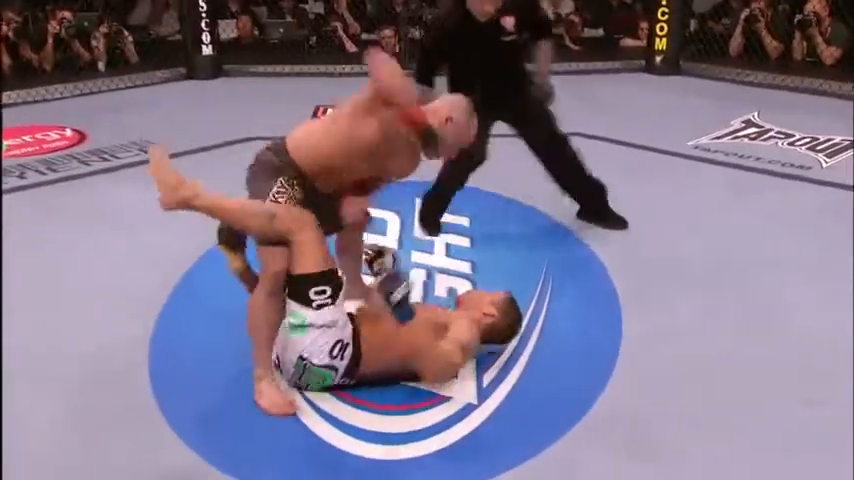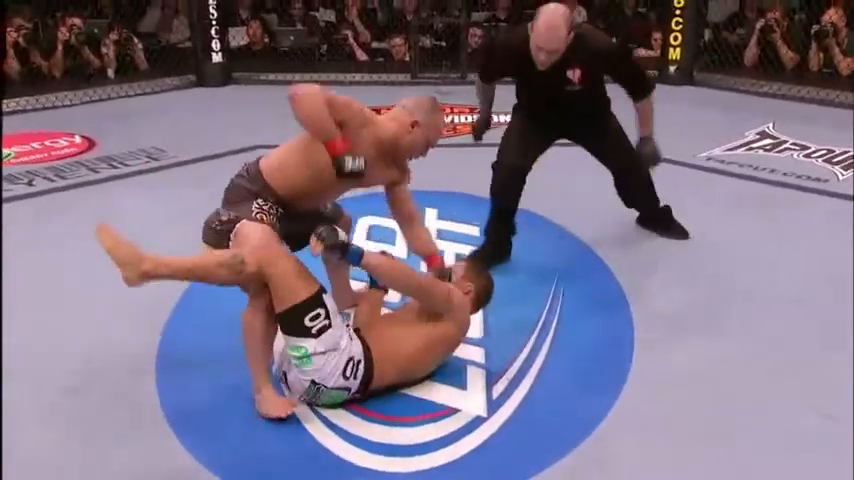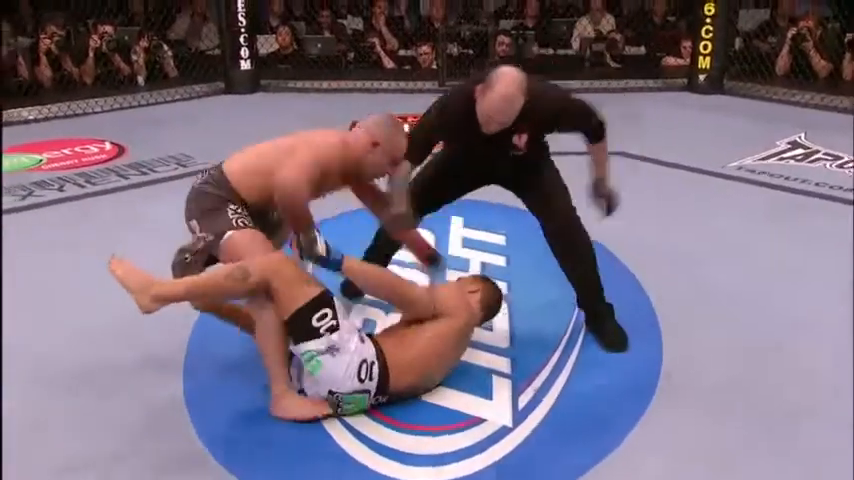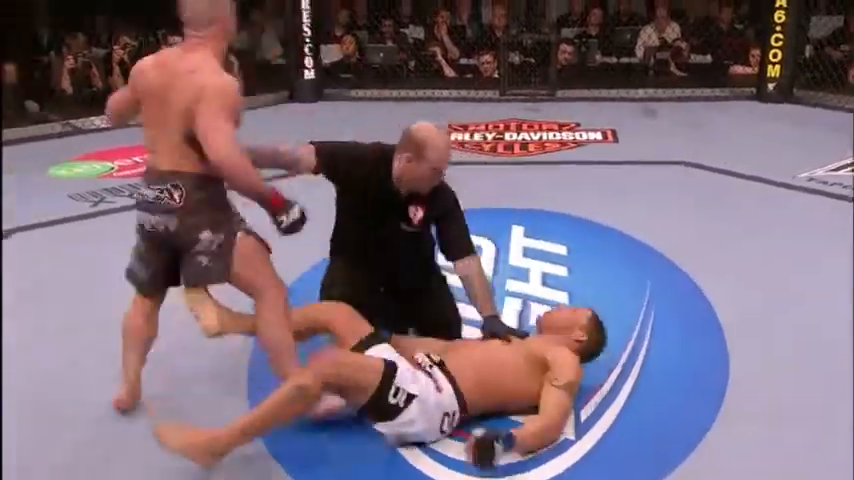
dt=0.5s
person 1, frame 1
left shoulder: (464, 334)
right shoulder: (447, 323)
left elbow: (435, 369)
left hip: (321, 356)
right hip: (307, 355)
left knee: (301, 222)
left ankle: (187, 194)
person 1, frame 2
left shoulder: (454, 312)
right shoulder: (430, 320)
left elbow: (415, 282)
right elbow: (360, 318)
left wrist: (353, 253)
right wrist: (356, 269)
left hip: (333, 369)
right hip: (326, 365)
left knee: (266, 252)
left ankle: (147, 265)
person 1, frame 3
left shoulder: (461, 305)
right shoulder: (443, 332)
left elbow: (395, 289)
left wrist: (332, 259)
left hip: (354, 370)
right hip: (346, 383)
left knee: (276, 265)
right knee: (273, 296)
left ankle: (160, 292)
person 1, frame 4
left shoulder: (563, 362)
right shoulder: (519, 346)
left elbow: (548, 427)
right elbow: (444, 347)
left wrist: (501, 441)
right wrist: (386, 336)
left hip: (431, 403)
right hip: (419, 371)
left knee: (326, 366)
right knee: (332, 310)
left ankle: (217, 442)
person 2, frame 1
left shoulder: (411, 159)
right shoulder: (393, 106)
left elbow: (362, 185)
right elbow: (378, 61)
left wrist: (356, 205)
right wrist: (423, 122)
right hip: (281, 171)
left knee: (353, 220)
right knee: (276, 272)
right ankle: (263, 377)
person 2, frame 2
left shoulder: (392, 160)
right shoulder: (358, 121)
left elbow: (410, 223)
right elbow: (302, 94)
left wrist: (437, 266)
right wrist: (338, 152)
left hip: (301, 202)
right hip: (256, 192)
left knee: (341, 228)
right knee: (264, 287)
right ankle: (263, 389)
person 2, frame 3
left shoulder: (354, 165)
right shoulder: (332, 147)
left elbow: (386, 210)
right elbow: (288, 185)
left wrist: (423, 249)
right wrist: (307, 231)
left hip: (243, 202)
right hip: (214, 199)
person 2, frame 4
left shoulder: (150, 66)
right shoulder: (217, 84)
left elbow: (114, 113)
right elbow: (224, 158)
right wrist: (276, 202)
left hip: (153, 196)
right hip: (197, 203)
left knee: (147, 299)
right knee: (269, 290)
left ankle: (129, 387)
person 3, frame 1
right shoulder: (447, 23)
left elbow: (542, 34)
right elbow: (424, 78)
left wrist: (542, 79)
left hip: (515, 87)
right hip: (471, 95)
left knee: (551, 142)
right knee: (470, 153)
left ankle: (593, 206)
right ankle: (432, 207)
person 3, frame 2
left shoulder: (597, 47)
right shoulder: (512, 45)
left elbow: (641, 89)
right elbow: (486, 72)
left wrist: (646, 139)
right wrist: (485, 113)
left hip: (590, 115)
right hip: (534, 116)
left knee: (629, 164)
right knee: (508, 169)
left ankle: (654, 216)
right ankle: (497, 241)
person 3, frame 3
left shoulder: (545, 103)
right shoulder: (457, 103)
left elbow: (595, 129)
right elbow: (403, 159)
left wrist: (601, 180)
left hip: (528, 164)
right hip: (461, 158)
left knee: (564, 229)
right knee: (404, 208)
left ankle: (598, 314)
person 3, frame 4
left shoulder: (440, 197)
right shoulder: (360, 159)
left elbow: (466, 259)
right elbow: (301, 158)
left wrist: (491, 318)
right wrist: (254, 156)
left hip: (409, 261)
right hip: (356, 257)
left knee: (446, 331)
